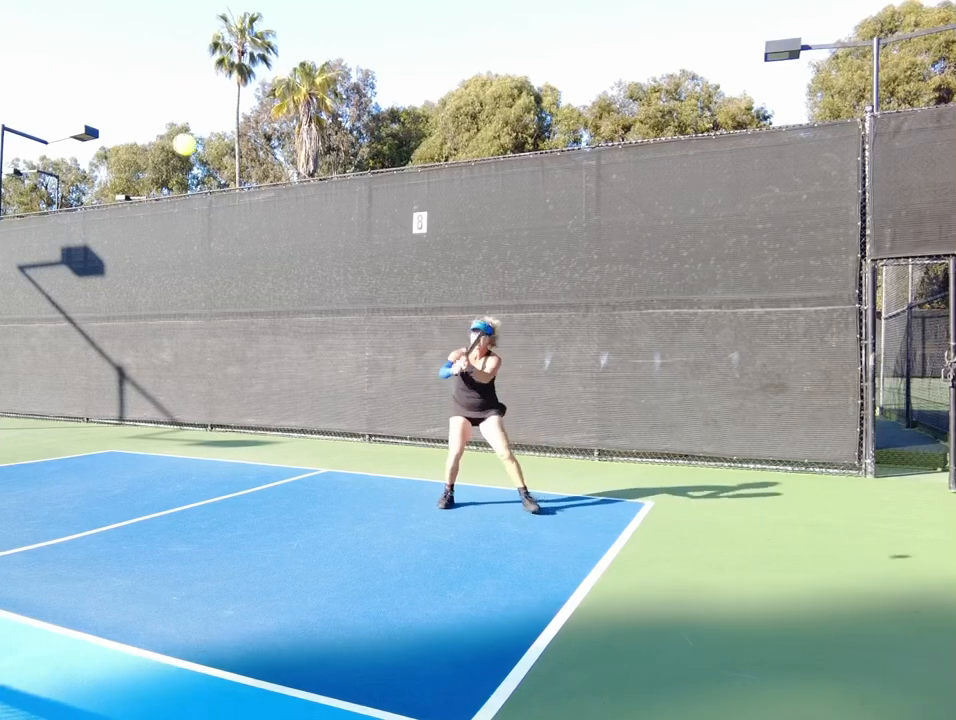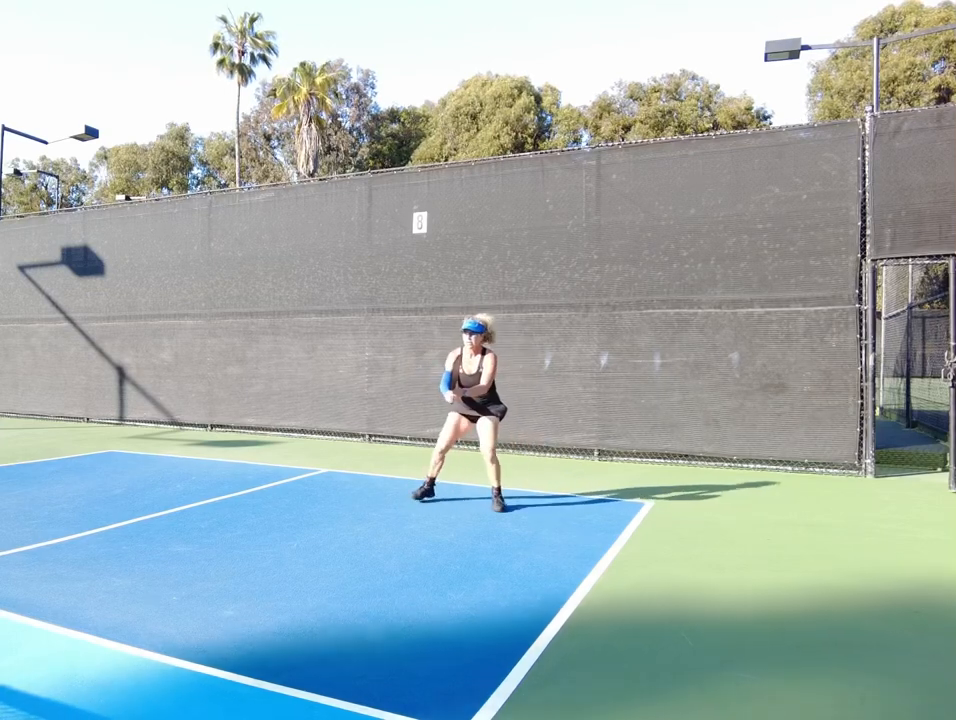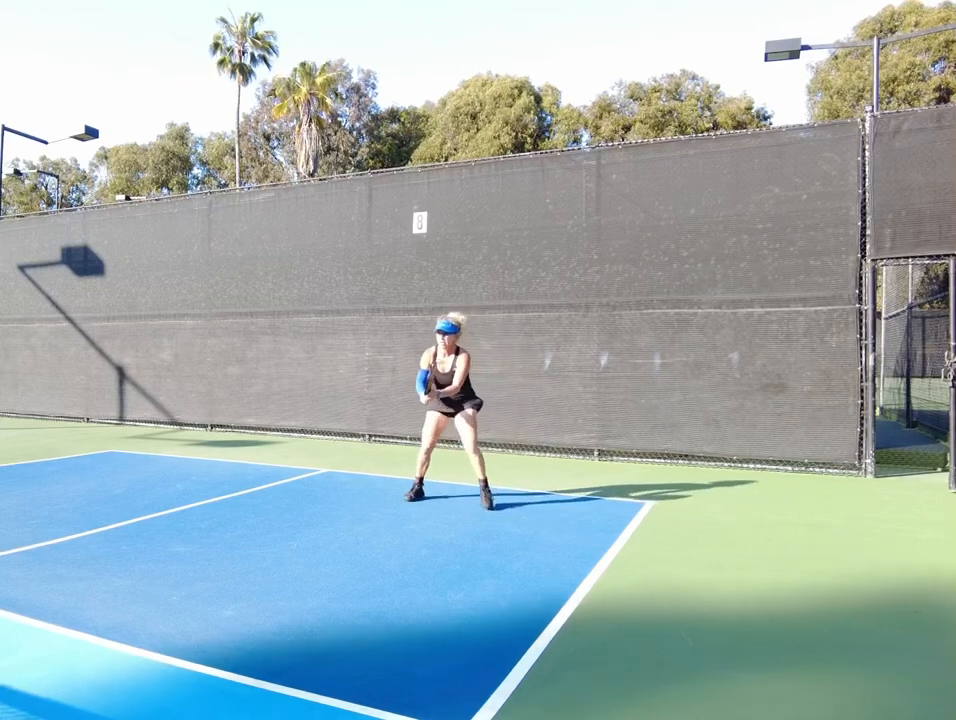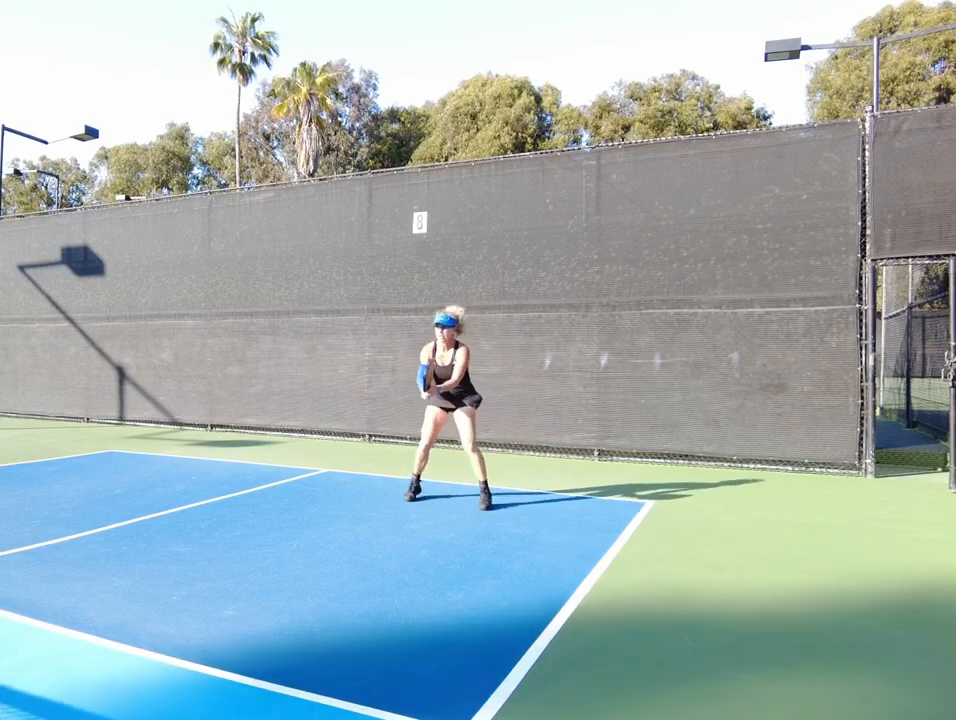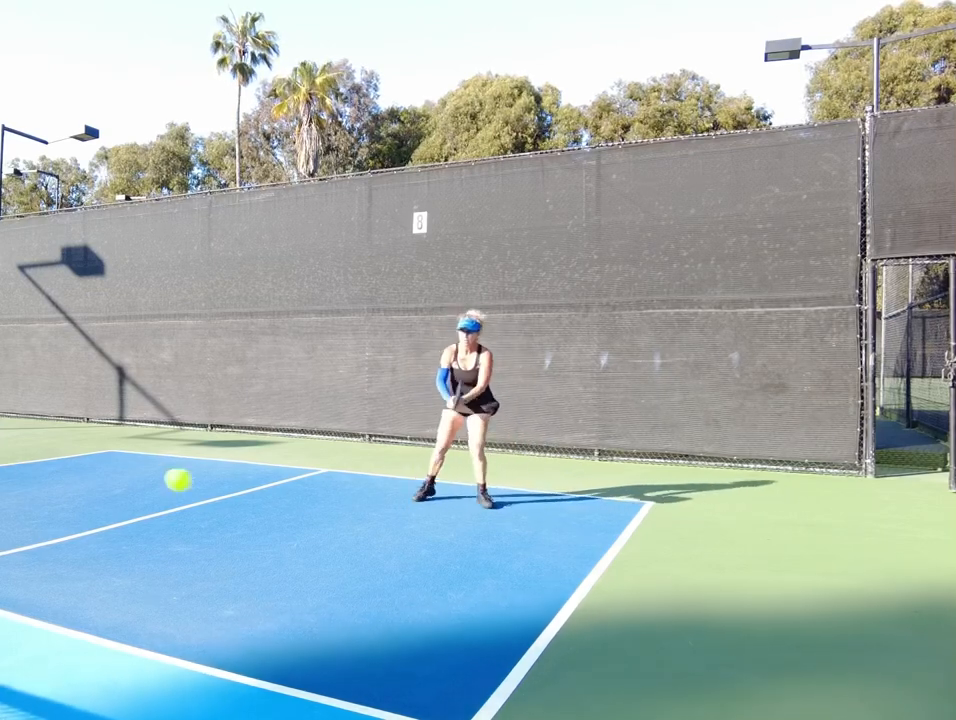
dt=0.4s
person 1, frame 1
left shoulder: (494, 359)
right shoulder: (458, 354)
left elbow: (485, 377)
right elbow: (443, 372)
left wrist: (469, 368)
right wrist: (453, 369)
left hip: (488, 411)
right hip: (462, 410)
left knee: (505, 452)
right knee: (455, 452)
left ankle: (525, 496)
right ankle: (448, 493)
person 1, frame 2
left shoulder: (490, 357)
right shoulder: (454, 355)
left elbow: (484, 387)
right elbow: (445, 383)
left wrist: (462, 392)
right wrist: (447, 393)
left hip: (487, 408)
right hip: (462, 408)
left knee: (488, 452)
right knee: (441, 446)
left ankle: (497, 495)
right ankle: (428, 485)
person 1, frame 3
left shoulder: (463, 356)
right shoulder: (429, 354)
left elbow: (456, 386)
right elbow: (421, 382)
left wrist: (437, 394)
right wrist: (424, 395)
left hip: (464, 403)
right hip: (439, 404)
left knee: (471, 446)
right knee: (426, 447)
left ankle: (484, 489)
right ankle: (418, 487)
person 1, frame 4
left shoulder: (462, 350)
right shoulder: (428, 349)
left elbow: (455, 380)
right elbow: (423, 377)
left wrist: (437, 389)
right wrist: (425, 390)
left hip: (463, 399)
right hip: (439, 400)
left knee: (469, 444)
right knee: (425, 443)
left ankle: (484, 490)
right ankle: (415, 483)
person 1, frame 5
left shoulder: (485, 354)
right shoulder: (450, 352)
left elbow: (482, 385)
right elbow: (441, 380)
left wrist: (464, 398)
right wrist: (449, 398)
left hip: (479, 405)
right hip: (455, 404)
left knee: (476, 448)
right knee: (441, 446)
left ankle: (481, 492)
right ankle: (428, 485)
